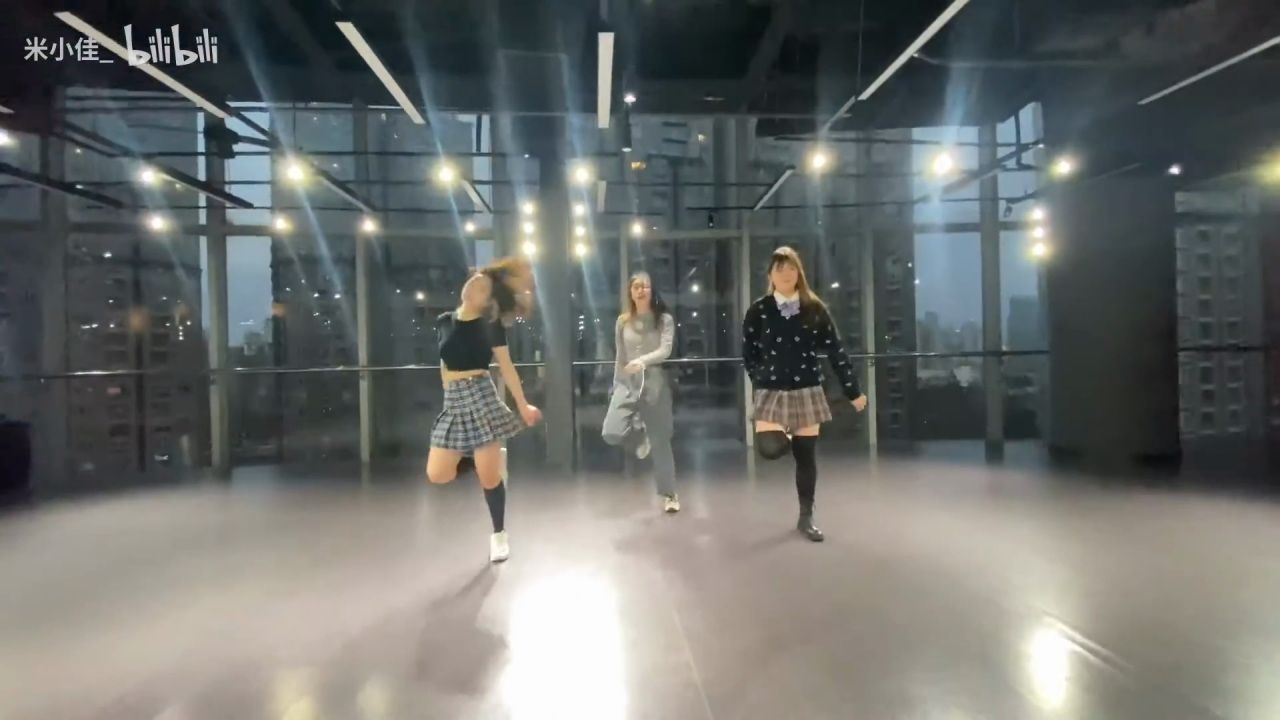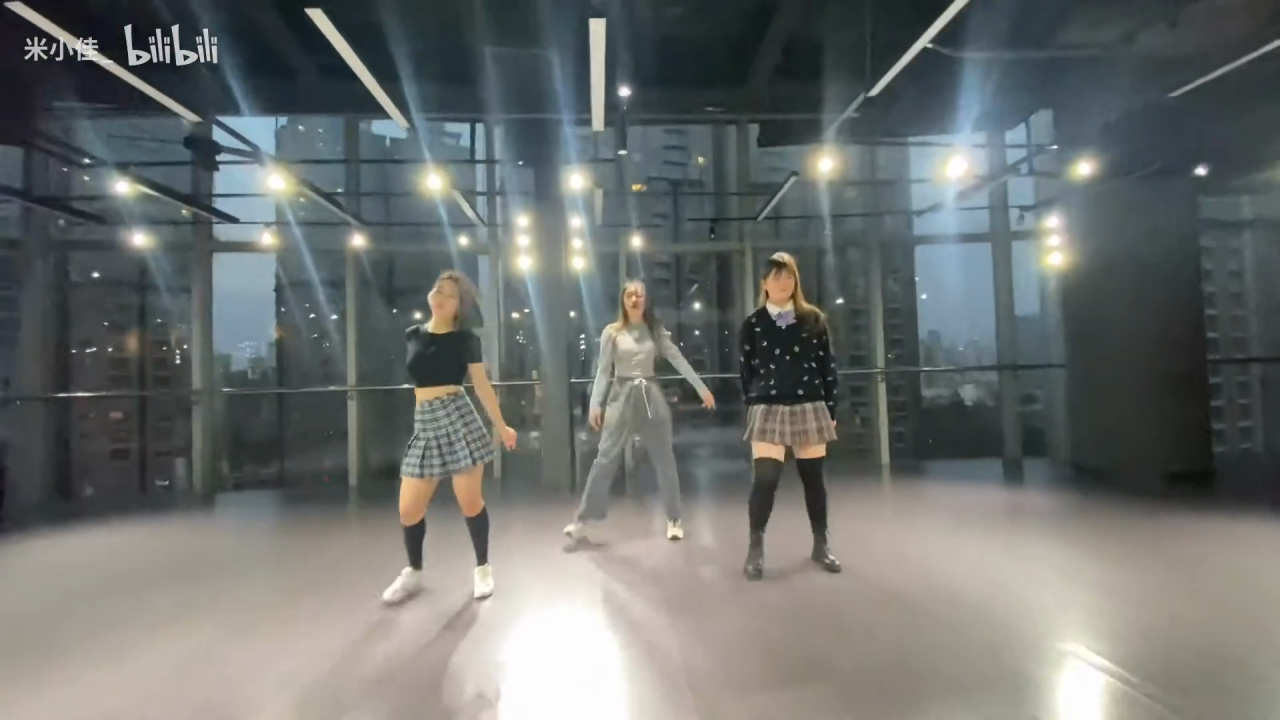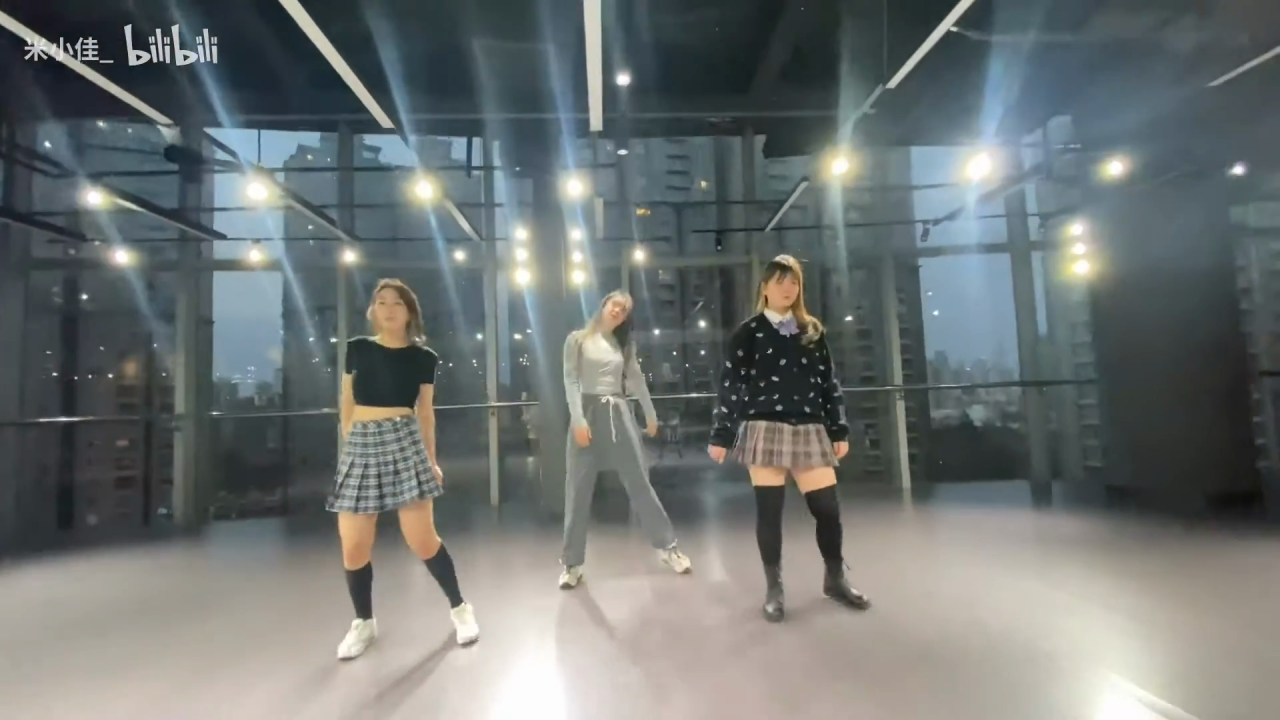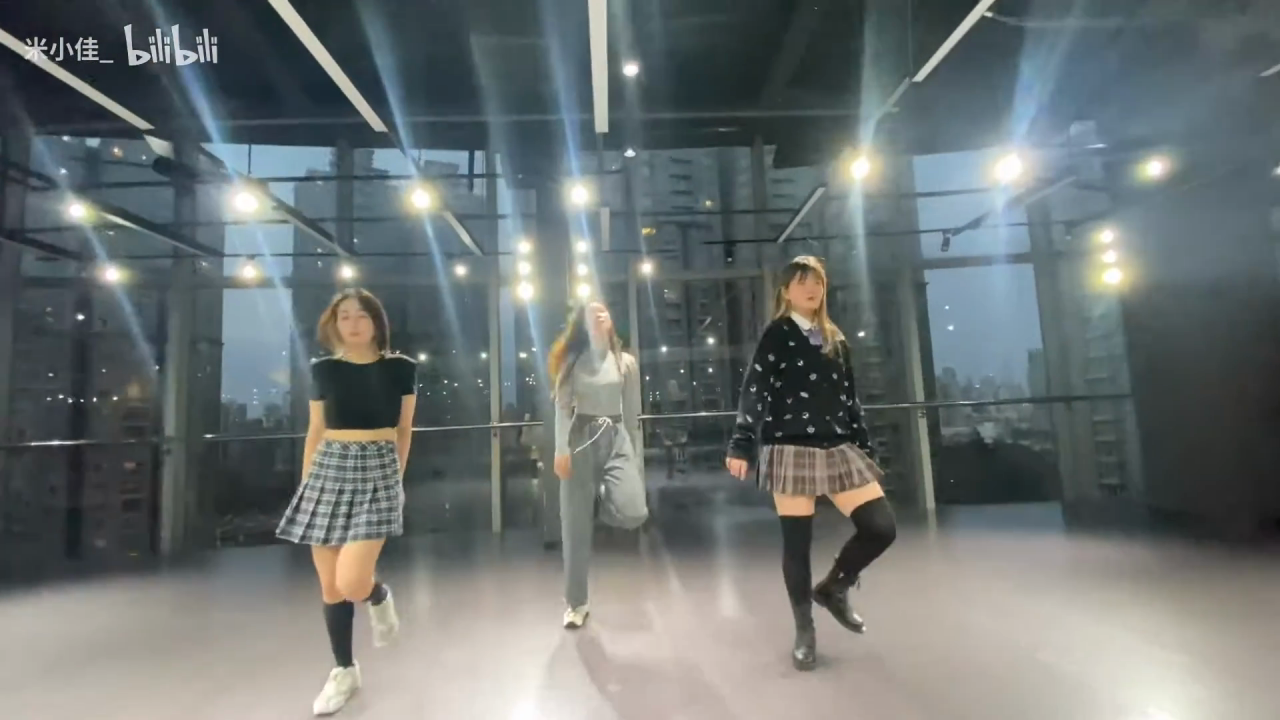
dt=0.3s
person 1, frame 1
left shoulder: (491, 326)
right shoulder: (444, 321)
left elbow: (506, 366)
left wrist: (523, 404)
left hip: (481, 398)
right hip: (452, 402)
left knee: (489, 477)
right knee: (437, 473)
left ankle: (499, 534)
right ankle: (491, 462)
person 1, frame 2
left shoulder: (465, 338)
right shoulder: (413, 335)
left elbow: (482, 384)
left wrist: (501, 426)
left hip: (458, 418)
right hip: (424, 424)
left knee: (470, 502)
right knee: (409, 508)
left ankle: (482, 569)
right ankle: (413, 571)
person 1, frame 3
left shoulder: (423, 357)
right shoulder: (356, 349)
left elbow: (425, 411)
right elbow: (346, 405)
left wrist: (431, 461)
right wrist: (351, 446)
left hip: (404, 446)
right hip: (360, 448)
left knee: (422, 541)
right knee: (353, 548)
left ankle: (459, 608)
right ankle: (364, 623)
person 1, frame 4
left shoulder: (399, 368)
right shoulder: (322, 370)
left elbow: (404, 428)
right elbow: (315, 431)
left wrist: (397, 475)
right wrist: (306, 482)
left hip: (377, 470)
right hip: (329, 470)
left knee: (350, 583)
right knee: (331, 587)
left ankle: (380, 597)
person 2, frame 1
left shoulder: (815, 309)
left elbow: (835, 351)
right elbow: (749, 353)
left wrist: (853, 390)
right wrist: (760, 383)
left hip: (807, 392)
right hip: (771, 392)
left knee: (806, 455)
right knee: (769, 447)
right ankle: (787, 440)
person 2, frame 2
left shoulder: (813, 318)
right shoulder: (752, 324)
left elbow: (827, 366)
right elbow: (747, 371)
left wrist: (830, 409)
right wrist: (757, 403)
left hip: (809, 408)
right hip: (768, 410)
left knee: (814, 479)
right knee: (765, 479)
left ankle: (820, 546)
right ankle: (755, 549)
person 2, frame 3
left shoulder: (812, 330)
right shoulder: (749, 332)
left elbow: (829, 383)
right elbow: (730, 384)
left wrist: (839, 431)
right wrist: (721, 435)
left hip: (810, 430)
right hip: (765, 429)
left knee: (827, 508)
right knee: (769, 511)
left ankle: (835, 579)
right ankle: (774, 590)
person 2, frame 4
left shoulder: (835, 339)
right shoulder: (777, 335)
left elbow: (848, 398)
right elbow: (755, 390)
left wrist: (864, 448)
right wrist: (741, 445)
left hip: (838, 448)
right hip: (789, 450)
left knee: (881, 526)
right knee: (797, 542)
left ankle: (832, 588)
right ankle: (805, 631)
person 3, frame 1
left shoulder: (664, 319)
right shoulder: (623, 321)
left elbow: (665, 350)
left wrist: (642, 361)
right wrist: (616, 385)
left hip: (654, 380)
right hip: (627, 381)
left knee: (661, 439)
right knee: (612, 432)
left ankle: (669, 493)
right ankle: (640, 435)
person 3, frame 2
left shoulder: (657, 332)
right shoulder: (612, 332)
left elbow: (678, 360)
right elbow: (603, 369)
left wrist: (701, 388)
right wrist: (595, 404)
left hip: (651, 395)
right hip: (622, 395)
left knee: (664, 458)
right knee: (606, 458)
left ankle: (674, 518)
right ankle: (583, 519)
person 3, frame 3
left shoulder: (624, 344)
right shoulder: (578, 339)
left elbow: (635, 380)
right elbow: (571, 380)
left wrist: (651, 414)
right wrist: (577, 419)
left hip: (620, 414)
right hip: (589, 414)
left knee: (640, 485)
right knee: (578, 491)
left ankle: (668, 547)
right ankle: (572, 564)
person 3, frame 4
left shoulder: (627, 363)
right shoulder: (573, 361)
left elbow: (632, 411)
right elbow: (563, 407)
left wrist: (637, 452)
right wrist: (561, 449)
left hip: (616, 437)
right hip: (582, 439)
left knee: (633, 511)
right knee: (575, 524)
left ankle: (602, 502)
